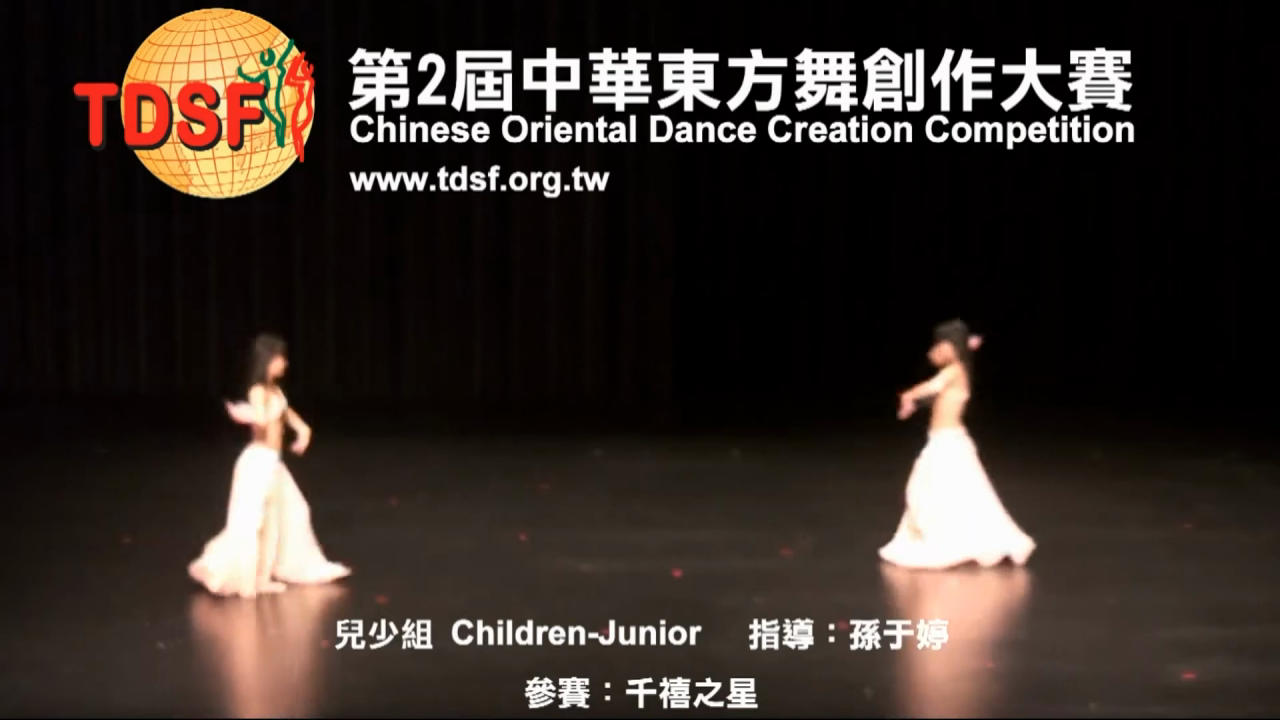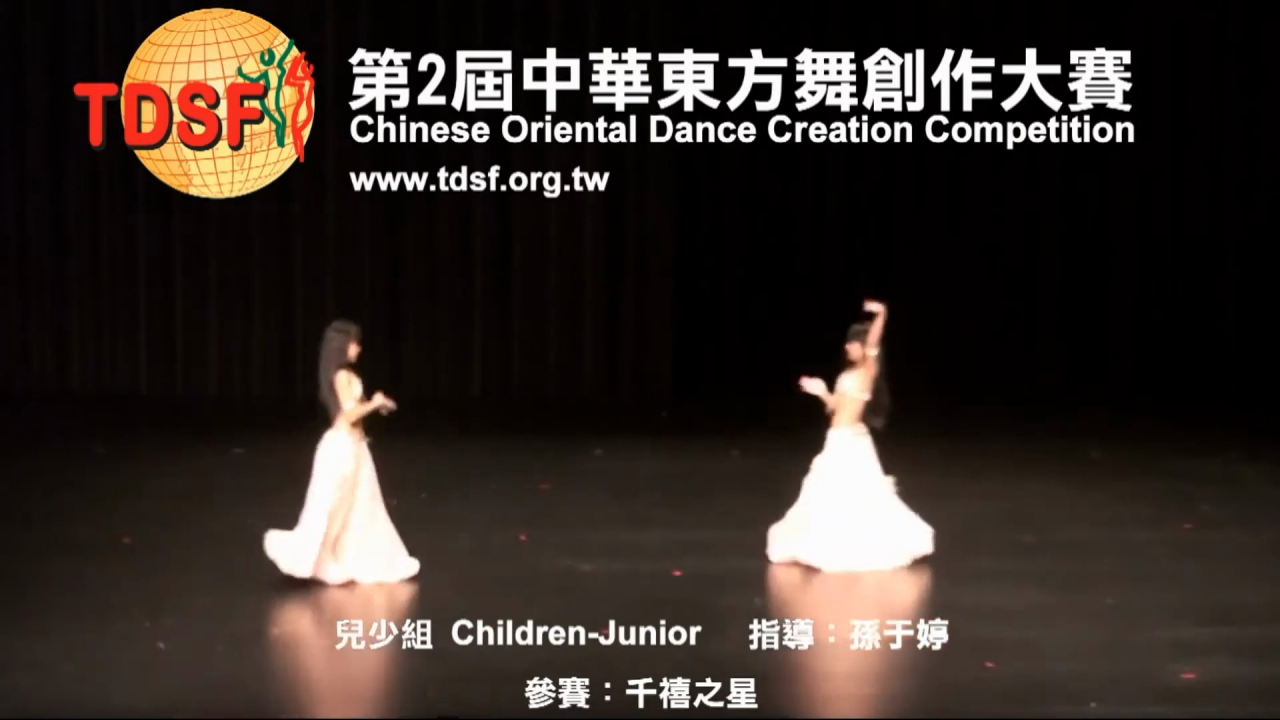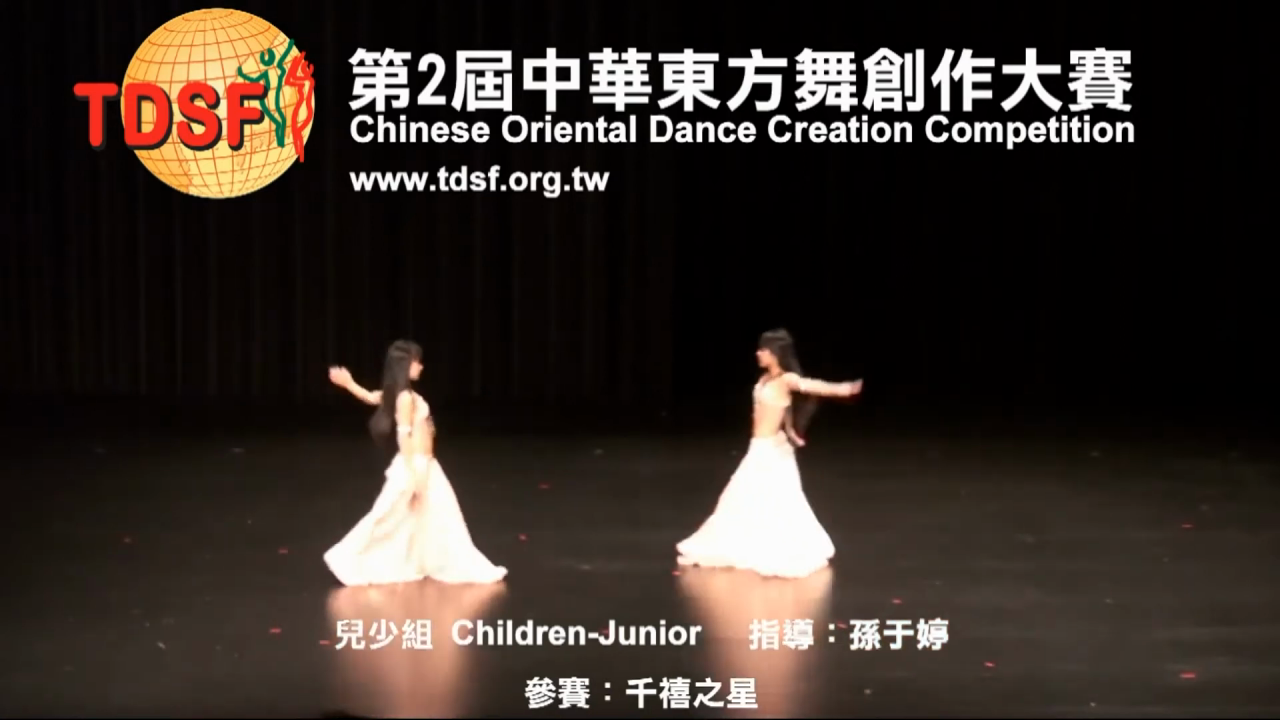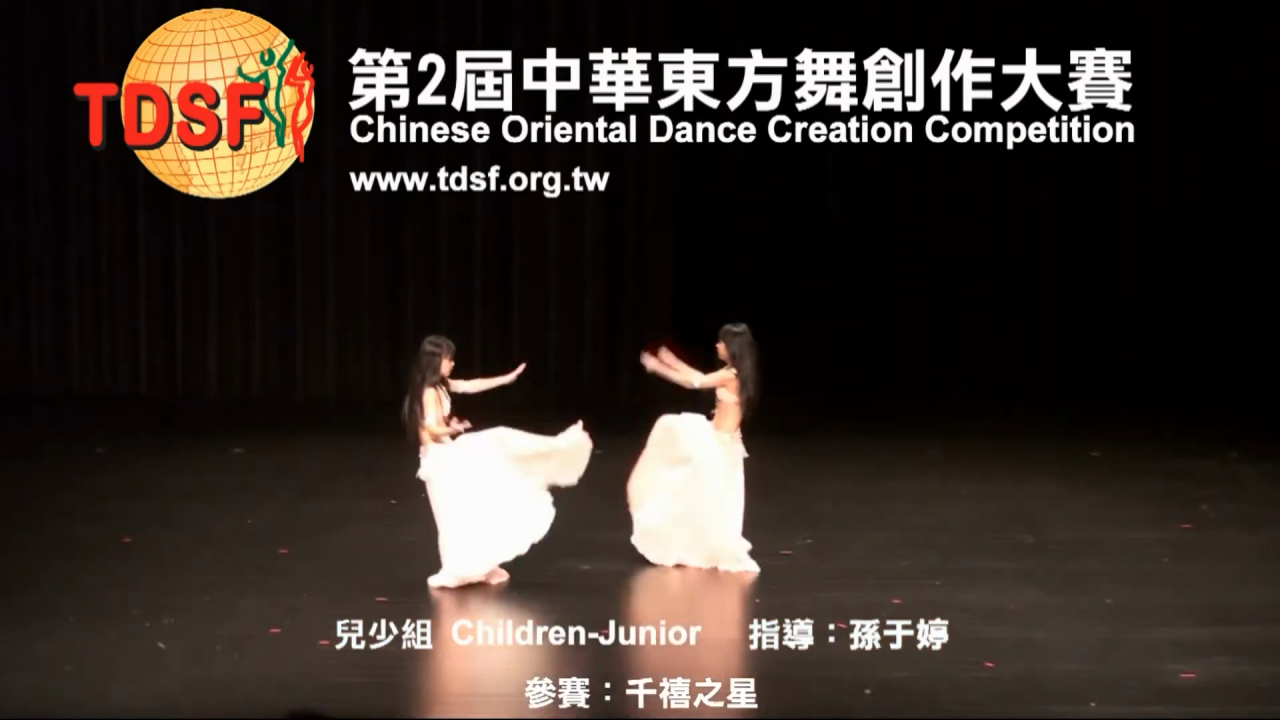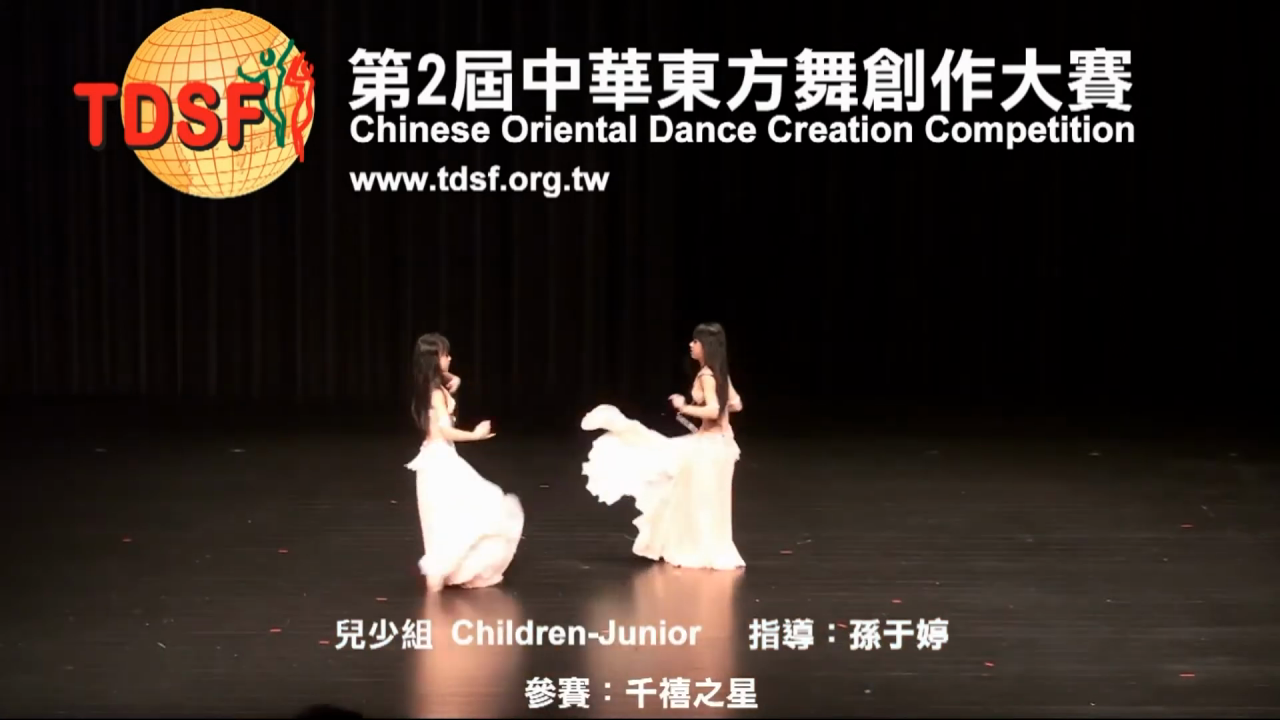
dt=0.4s
person 1, frame 1
left shoulder: (273, 389)
right shoulder: (258, 391)
left elbow: (287, 413)
right elbow: (262, 423)
left wrist: (302, 428)
right wrist: (249, 416)
left hip: (270, 461)
right hip: (259, 460)
left knee: (289, 513)
right knee: (253, 519)
left ankle: (299, 568)
right ankle: (230, 576)
person 1, frame 2
left shoulder: (341, 372)
right shoulder: (343, 376)
right elbow: (352, 412)
right wrist: (375, 403)
left hip: (352, 446)
right hip: (340, 446)
left knee: (360, 505)
right knee: (332, 504)
left ankle: (364, 565)
person 1, frame 3
left shoulder: (396, 393)
right shoulder: (405, 397)
left elbow: (371, 397)
right elbow: (404, 437)
right wrist: (410, 476)
left hip: (423, 464)
right hip: (414, 465)
left knee: (443, 516)
right knee: (391, 517)
right ankle: (354, 564)
person 1, frame 4
left shoulder: (441, 385)
right shoulder: (430, 392)
left elbow: (470, 386)
right elbow: (431, 432)
left wrist: (506, 378)
right wrist: (447, 430)
left hip: (450, 453)
right hip: (439, 457)
right knee: (456, 515)
person 1, frame 5
left shoulder: (436, 383)
right shoulder: (435, 391)
left elbow: (447, 376)
right elbow: (445, 430)
left wrist: (451, 380)
right wrist: (474, 434)
left hip: (444, 454)
right hip: (437, 456)
left knee: (476, 506)
right knee: (447, 515)
left ankle: (465, 569)
right ankle: (440, 568)
person 2, frame 1
left shoulder: (956, 370)
right shoulder: (951, 370)
left elbow: (930, 387)
left wrist: (908, 396)
left hip: (950, 442)
right hip: (941, 442)
left knee: (938, 497)
right knee: (931, 497)
person 2, frame 2
left shoulder: (868, 370)
right shoulder: (848, 373)
left elbow: (873, 345)
left wrist: (880, 317)
right wrist: (822, 391)
left hip: (850, 441)
right hip: (839, 440)
left knee: (865, 496)
right knee: (834, 495)
person 2, frame 3
left shoulder: (787, 380)
right shoulder: (766, 378)
left elbow: (812, 386)
left wrist: (841, 388)
right wrist: (793, 434)
left hip: (771, 449)
right hip: (761, 449)
person 2, frame 4
left shoulder: (732, 374)
right shoulder: (734, 371)
left elbow: (697, 382)
right elbow: (699, 379)
left wrist: (660, 366)
right wrist: (671, 363)
left hip: (721, 444)
right hip: (713, 437)
left knee: (716, 500)
left ankle: (729, 557)
person 2, frame 5
left shoulder: (708, 376)
right shoulder: (717, 373)
left elbow: (713, 412)
right elbow: (736, 405)
left wrist: (685, 407)
left hip: (711, 444)
right hip: (706, 441)
left knee: (704, 500)
left ankle: (707, 555)
